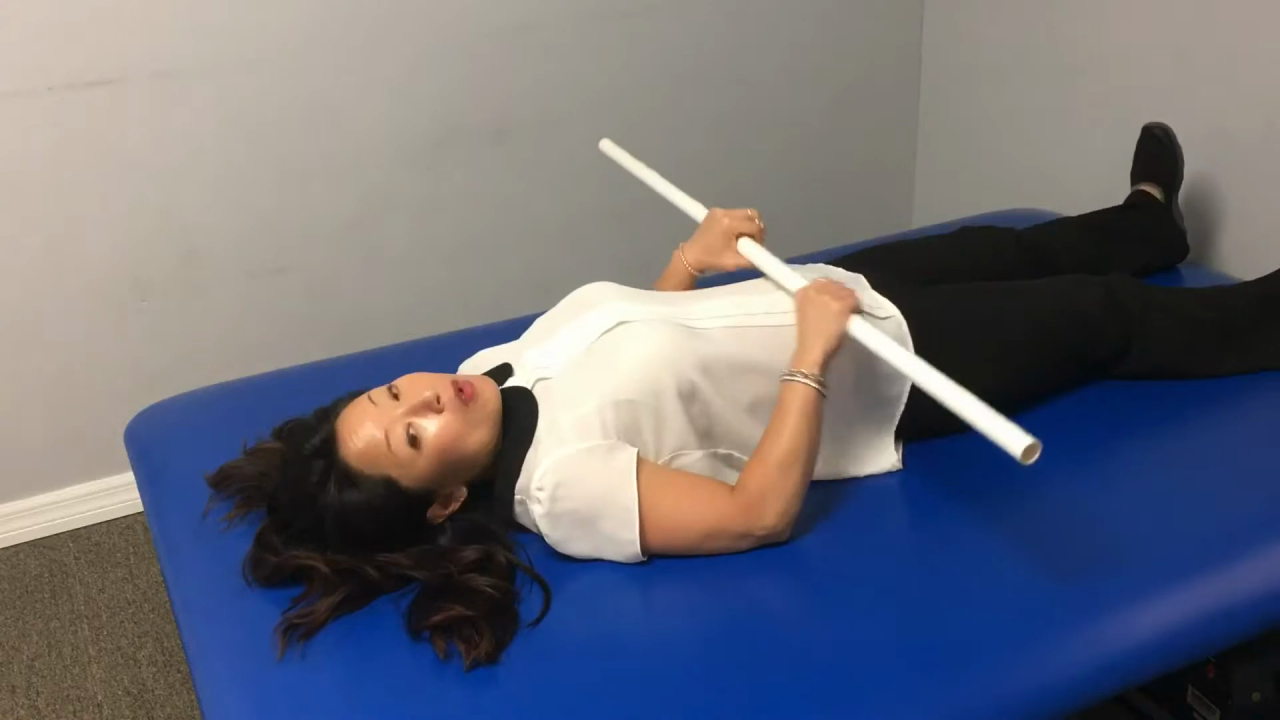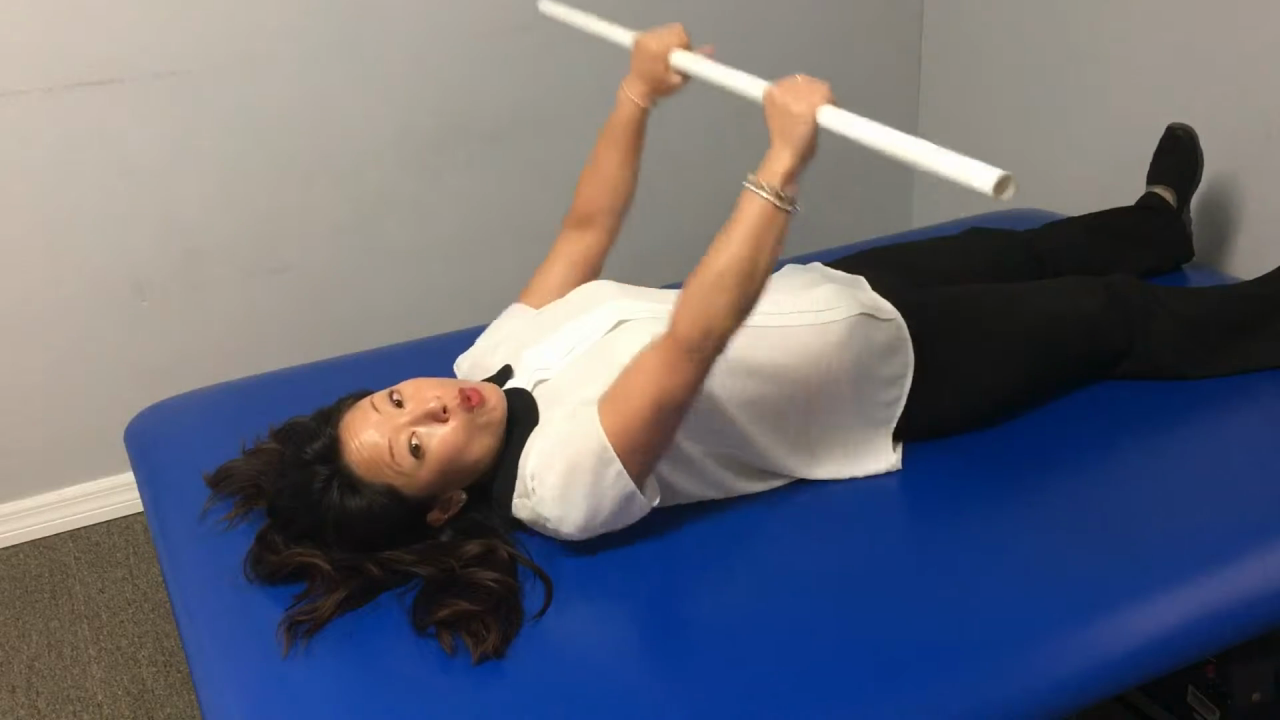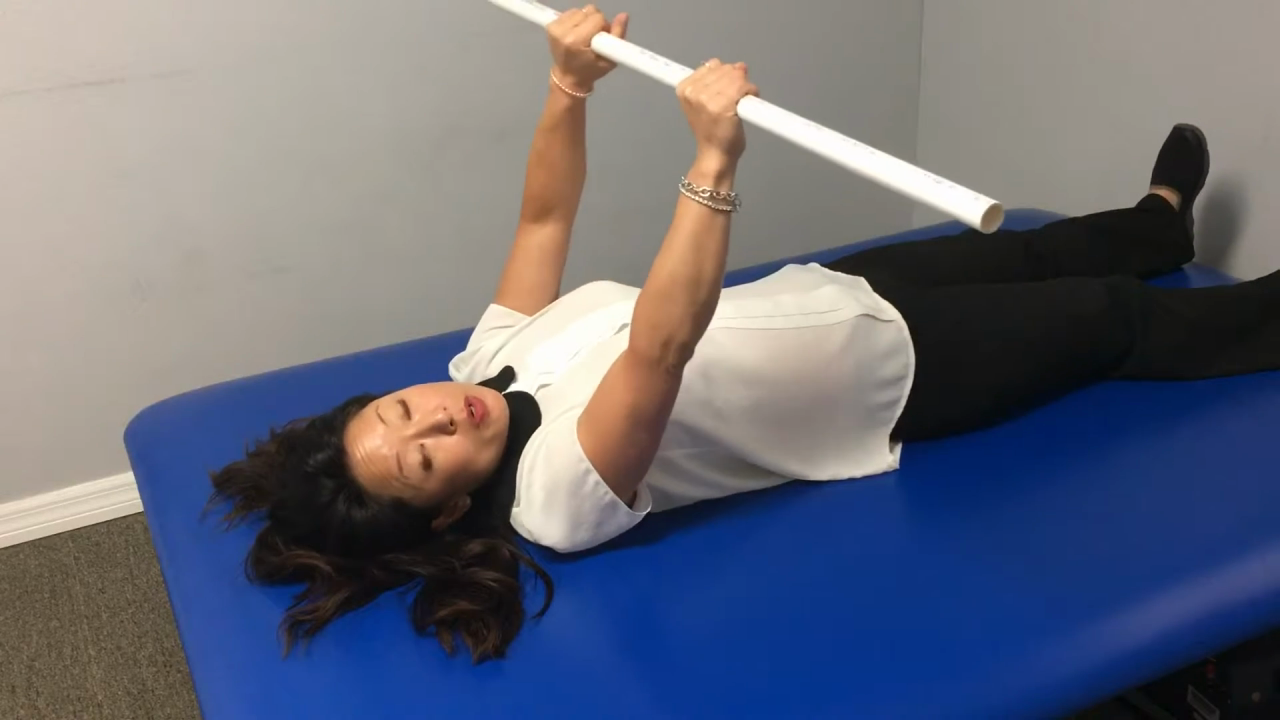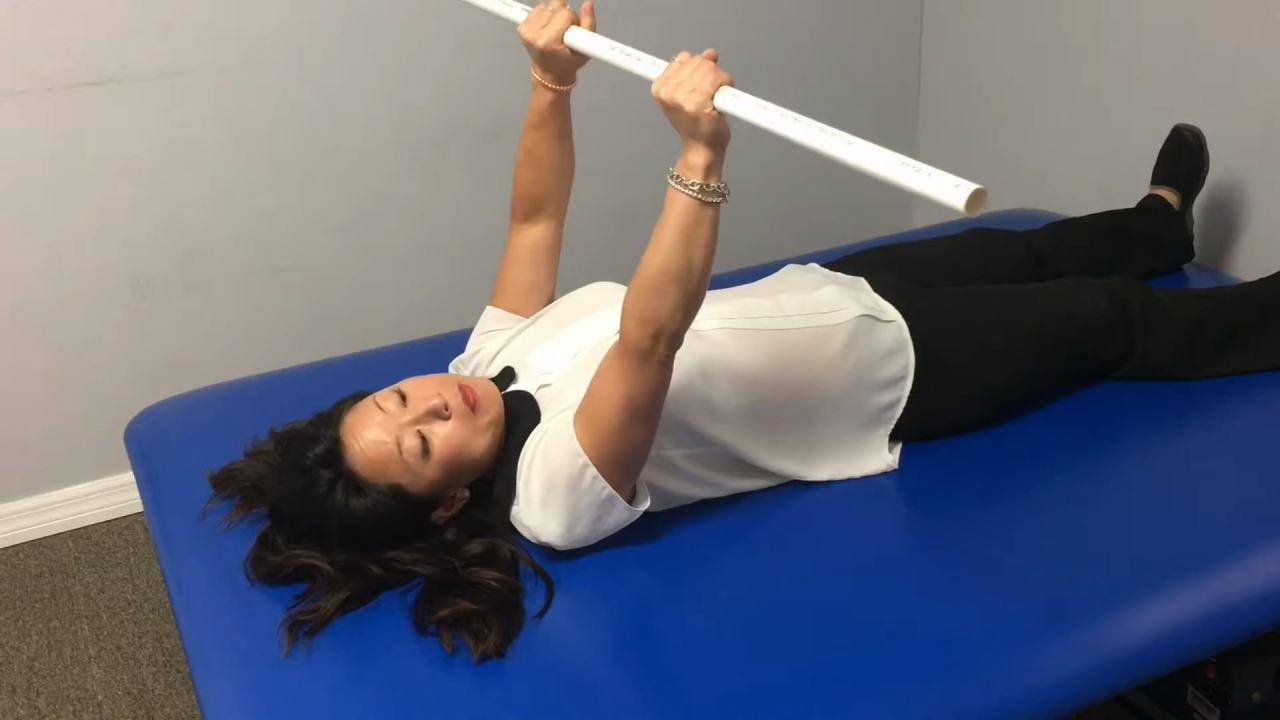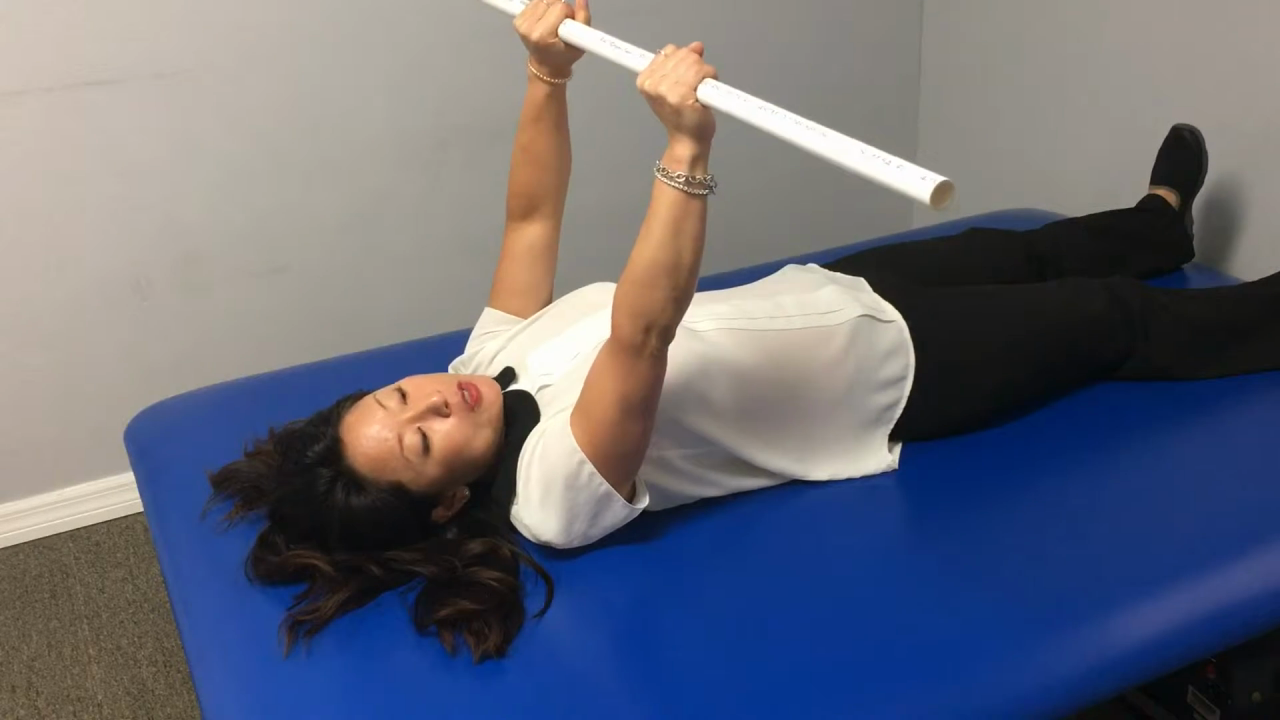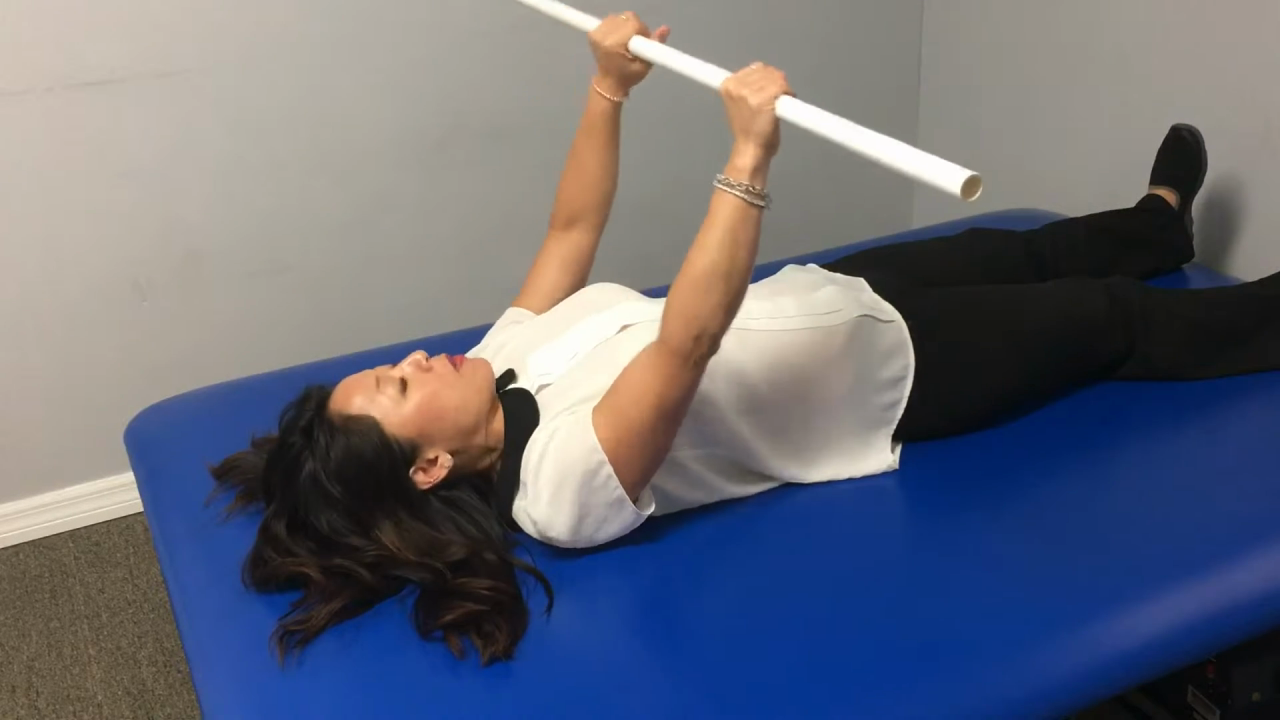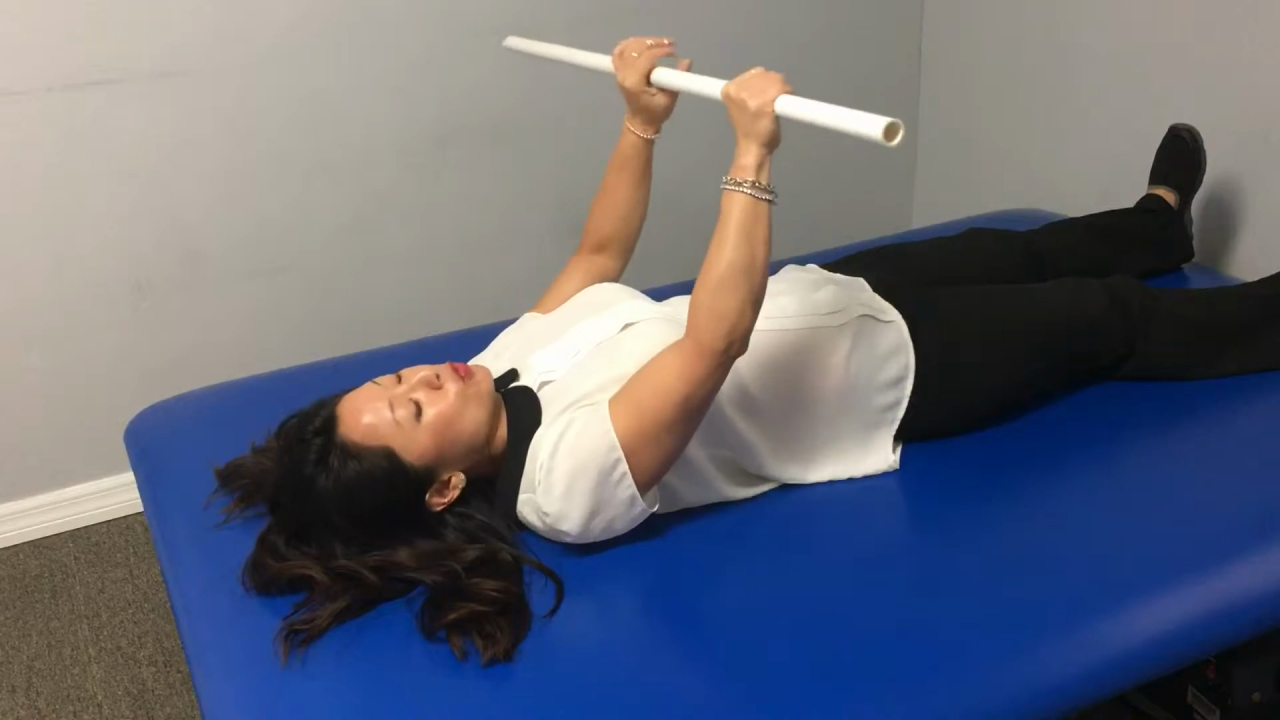
dt=0.7s
person 1, frame 1
left shoulder: (490, 367)
right shoulder: (560, 487)
right elbow: (759, 514)
left wrist: (687, 263)
right wrist: (809, 356)
left hip: (827, 289)
right hip: (884, 368)
left knee: (1011, 249)
right knee: (1108, 322)
left ankle: (1143, 222)
person 1, frame 2
left shoulder: (498, 359)
right shoulder: (564, 480)
left elbow: (587, 229)
right elbow: (703, 332)
left wrist: (636, 98)
right wrist: (782, 162)
left hip: (836, 290)
right hip: (888, 371)
left knee: (1007, 248)
right knee: (1111, 320)
left ankle: (1157, 220)
person 1, frame 3
left shoulder: (492, 357)
right shoulder: (560, 494)
left elbow: (545, 217)
right elbow: (663, 345)
left wrist: (568, 86)
right wrist: (714, 160)
left hip: (828, 289)
right hip: (889, 369)
left knee: (1015, 252)
right knee: (1112, 322)
left ankle: (1158, 222)
person 1, frame 4
left shoulder: (494, 357)
right shoulder: (559, 492)
left elbow: (537, 217)
right elbow: (652, 338)
right wrist: (701, 155)
left hip: (827, 291)
right hip: (892, 369)
left knee: (1011, 253)
right knee: (1112, 324)
left ankle: (1161, 222)
person 1, frame 5
left shoulder: (492, 358)
right shoulder: (556, 491)
left elbow: (532, 216)
right elbow: (642, 333)
right wrist: (685, 148)
left hip: (829, 289)
right hip: (890, 364)
left knee: (1013, 251)
right knee: (1116, 323)
left ankle: (1158, 222)
person 1, frame 6
left shoulder: (504, 360)
right shoulder: (567, 486)
left elbow: (572, 231)
right elbow: (688, 339)
left wrist: (607, 91)
right wrist: (750, 156)
left hip: (830, 292)
right hip: (888, 367)
left knee: (1013, 251)
right knee: (1117, 321)
left ankle: (1160, 221)
person 1, frame 7
left shoulder: (507, 360)
right shoulder: (572, 479)
left elbow: (599, 254)
right elbow: (716, 339)
left wrist: (641, 126)
right wrist: (752, 153)
left hip: (837, 288)
right hip: (892, 365)
left knee: (1017, 253)
right knee: (1112, 323)
left ankle: (1157, 220)
